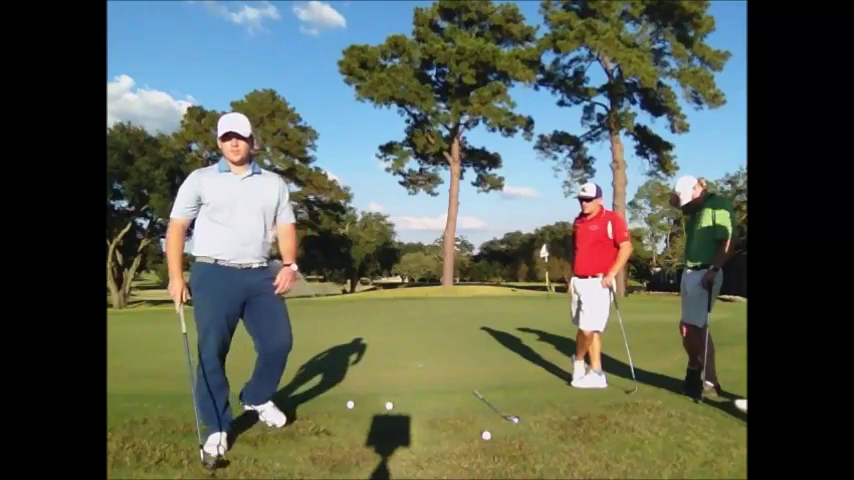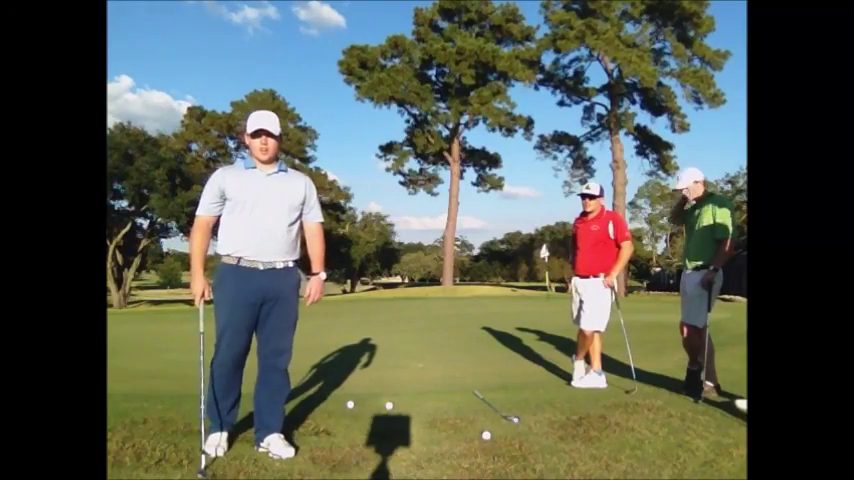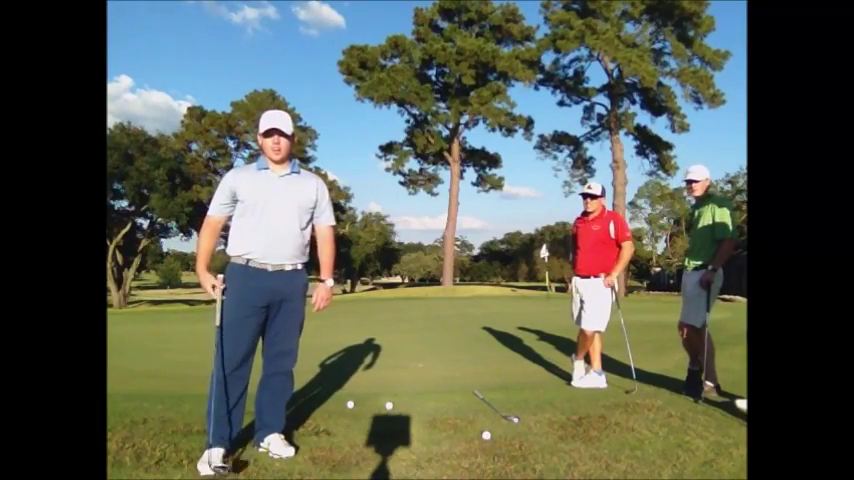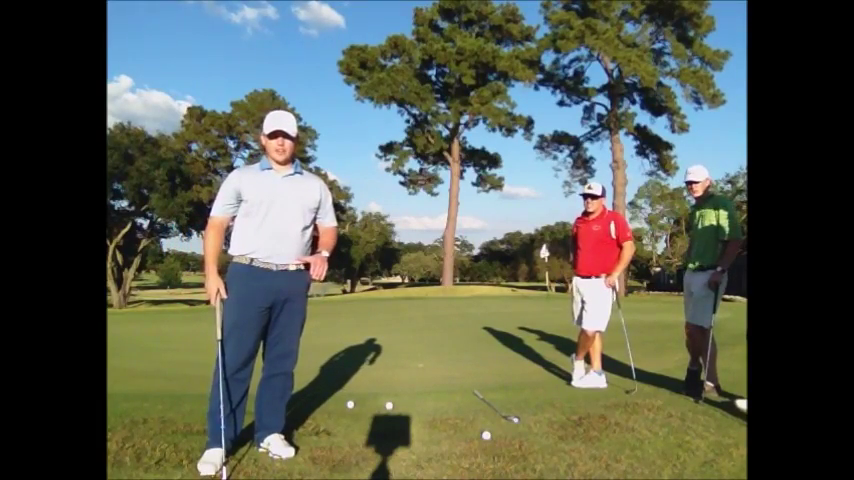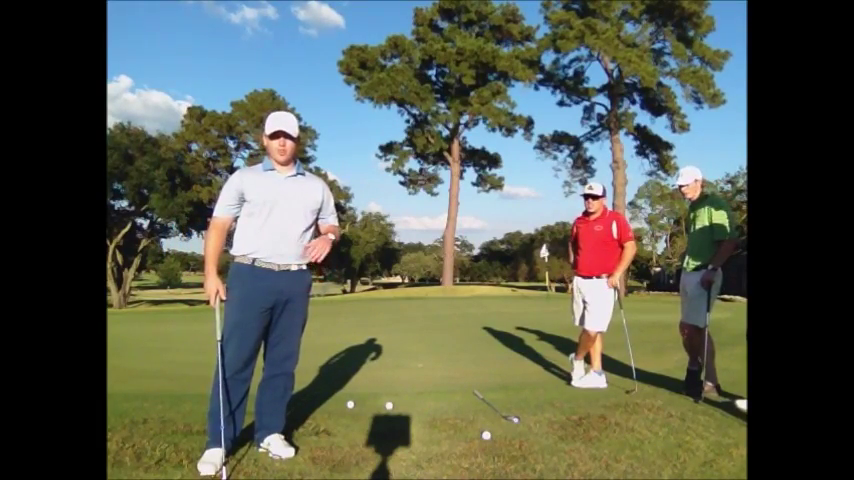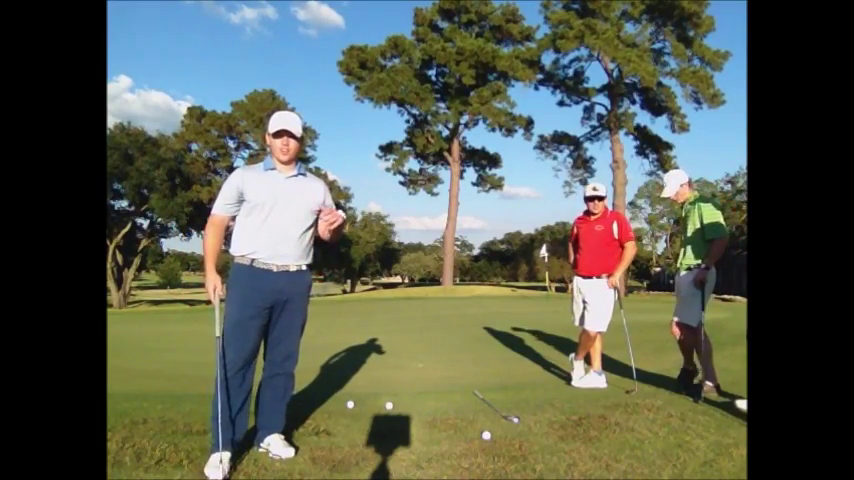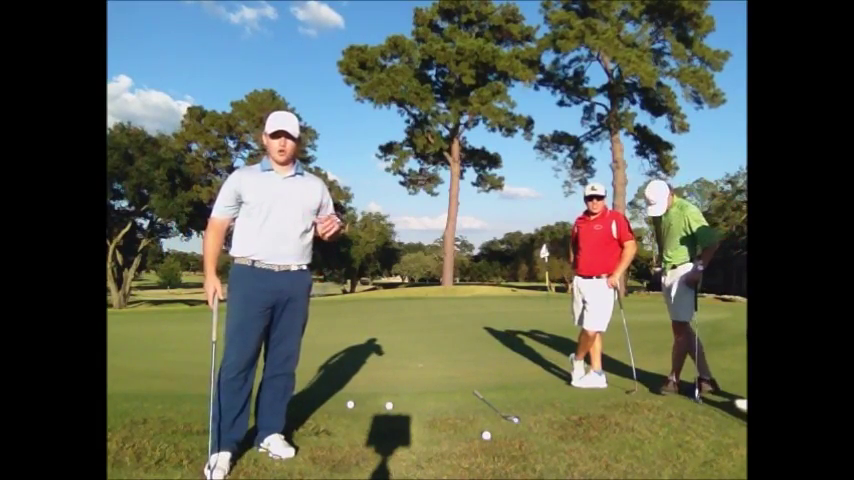
dt=0.7s
person 1, frame 1
left shoulder: (274, 183)
right shoulder: (199, 180)
left elbow: (285, 228)
right elbow: (176, 228)
left wrist: (289, 265)
right wrist: (176, 276)
left hip: (259, 276)
right hip: (214, 275)
left knee: (279, 341)
right knee: (211, 353)
left ankle: (258, 396)
right ankle: (217, 427)
person 1, frame 2
left shoulder: (301, 183)
right shoulder: (225, 177)
left elbow: (313, 229)
right elbow: (202, 225)
left wrist: (318, 273)
right wrist: (197, 272)
left hip: (283, 279)
right hip: (237, 275)
left knee: (276, 358)
right knee: (228, 354)
left ankle: (269, 432)
right ankle: (219, 428)
person 1, frame 3
left shoulder: (313, 184)
right shoulder: (237, 178)
left elbow: (325, 232)
right elbow: (212, 224)
left wrist: (326, 280)
right wrist: (202, 268)
left hip: (291, 281)
right hip: (245, 276)
left knee: (281, 360)
right knee: (231, 360)
left ankle: (270, 433)
right ankle: (218, 442)
person 1, frame 4
left shoulder: (315, 185)
right shoulder: (241, 178)
left elbow: (328, 228)
right elbow: (216, 225)
left wrist: (322, 254)
right wrist: (211, 272)
left hip: (293, 281)
right hip: (248, 275)
left knee: (281, 361)
right knee: (234, 359)
left ankle: (269, 432)
right ankle: (217, 442)
person 1, frame 5
left shoulder: (317, 186)
right shoulder: (244, 179)
left elbow: (331, 226)
right elbow: (218, 225)
left wrist: (329, 237)
right wrist: (211, 273)
left hip: (295, 281)
right hip: (250, 275)
left knee: (282, 361)
right knee: (235, 360)
left ankle: (270, 432)
right ankle: (218, 442)
person 1, frame 6
left shoulder: (317, 186)
right shoulder: (244, 177)
left elbow: (327, 234)
right elbow: (216, 223)
left wrist: (337, 222)
right wrist: (210, 270)
left hip: (295, 281)
right hip: (250, 276)
left knee: (282, 361)
right knee: (236, 359)
left ankle: (270, 432)
right ankle: (223, 445)
person 1, frame 7
left shoulder: (315, 186)
right shoulder: (242, 179)
left elbow: (326, 229)
right elbow: (216, 226)
left wrist: (334, 227)
right wrist: (210, 274)
left hip: (296, 281)
right hip: (251, 276)
left knee: (283, 361)
right knee: (238, 361)
left ankle: (270, 433)
right ankle: (223, 446)
person 2, frame 1
left shoulder: (719, 204)
right shoulder: (694, 207)
left elbow: (726, 243)
right elbow: (673, 201)
left wrist: (713, 270)
right wrist: (683, 191)
left hip: (705, 274)
right hip: (689, 272)
left knee: (691, 327)
right knee: (693, 327)
left ankle: (702, 374)
right ankle: (702, 375)
person 2, frame 2
left shoulder: (718, 204)
right shoulder: (694, 207)
left elbow: (727, 243)
right elbow: (675, 218)
left wrist: (713, 270)
right wrist: (683, 200)
left hip: (704, 274)
right hip: (689, 273)
left knee: (690, 327)
right knee: (695, 328)
left ankle: (702, 374)
right ankle: (705, 378)
person 2, frame 3
left shoulder: (719, 204)
right shoulder: (696, 208)
left elbow: (729, 242)
left wrist: (711, 270)
right wrist: (688, 259)
left hip: (705, 274)
right hip: (690, 272)
left knee: (687, 327)
right knee: (697, 328)
left ankle: (696, 368)
right ankle: (709, 380)
person 2, frame 4
left shoulder: (721, 205)
right shoulder: (694, 209)
left elbow: (734, 242)
left wrist: (720, 270)
right wrist: (688, 262)
left hip: (709, 275)
right hip: (691, 273)
left knee: (695, 328)
right knee: (699, 328)
left ankle: (697, 369)
right ankle: (708, 379)
person 2, frame 5
left shoulder: (715, 205)
right shoulder: (692, 208)
left elbow: (729, 242)
left wrist: (711, 269)
right wrist: (685, 267)
left hip: (705, 274)
right hip: (689, 273)
left knee: (690, 327)
right knee: (695, 328)
left ankle: (701, 373)
right ankle: (703, 375)
person 2, frame 6
left shoulder: (704, 205)
right shoulder: (686, 208)
left elbow: (721, 239)
left wrist: (705, 268)
right wrist: (681, 265)
left hip: (697, 273)
right hip: (684, 273)
left knee: (680, 326)
right knee: (692, 328)
left ankle: (690, 369)
right ankle: (709, 381)
person 2, frame 7
left shoulder: (688, 211)
right shoulder: (658, 211)
left elbow: (711, 242)
left wrist: (699, 268)
left hip: (685, 272)
right hip: (667, 272)
left knee: (679, 326)
right knee: (682, 327)
left ankle: (674, 378)
right ankle: (704, 375)
person 3, frame 1
left shoulder: (612, 219)
right shoulder: (578, 222)
left elbow: (626, 248)
left wrist: (611, 274)
right wrist: (573, 274)
left hip: (598, 283)
right hip: (578, 282)
left knee: (588, 328)
right knee: (590, 329)
left ankle: (578, 361)
right ankle: (596, 373)
person 3, frame 2
left shoulder: (613, 219)
right shoulder: (578, 222)
left elbow: (627, 247)
left wrist: (613, 274)
right wrist: (574, 273)
left hip: (599, 283)
right hip: (579, 281)
left knee: (589, 328)
right knee: (589, 329)
left ankle: (578, 361)
right ankle: (596, 374)
person 3, frame 3
left shoulder: (613, 219)
right shoulder: (579, 222)
left elbow: (628, 247)
left wrist: (614, 274)
right wrist: (574, 271)
left hip: (600, 283)
right hip: (579, 281)
left knee: (590, 328)
right knee: (590, 329)
left ankle: (578, 360)
right ankle: (596, 373)
person 3, frame 4
left shoulder: (614, 219)
right shoulder: (579, 222)
left elbow: (629, 247)
left wrist: (615, 274)
left hip: (601, 283)
right hip: (580, 281)
left knee: (590, 328)
right knee: (590, 329)
left ankle: (578, 359)
right ankle: (596, 374)
person 3, frame 5
left shoulder: (615, 219)
right shoulder: (579, 222)
left elbow: (630, 247)
left wrist: (617, 274)
right wrist: (574, 266)
left hip: (603, 283)
right hip: (580, 282)
left knee: (593, 329)
right knee: (591, 329)
left ankle: (577, 359)
right ankle: (597, 374)
person 3, frame 6
left shoulder: (616, 219)
right shoulder: (579, 222)
left elbow: (631, 247)
right elbow: (572, 244)
left wrist: (617, 274)
right wrist: (573, 266)
left hip: (603, 283)
right hip: (581, 282)
left knee: (593, 329)
right knee: (589, 329)
left ankle: (577, 359)
right ankle: (597, 374)
person 3, frame 7
left shoulder: (616, 219)
right shoulder: (579, 222)
left elbow: (630, 247)
left wrist: (617, 274)
right wrist: (574, 266)
left hip: (603, 283)
right hip: (581, 282)
left knee: (591, 329)
right knee: (591, 329)
left ankle: (577, 359)
right ankle: (596, 374)
